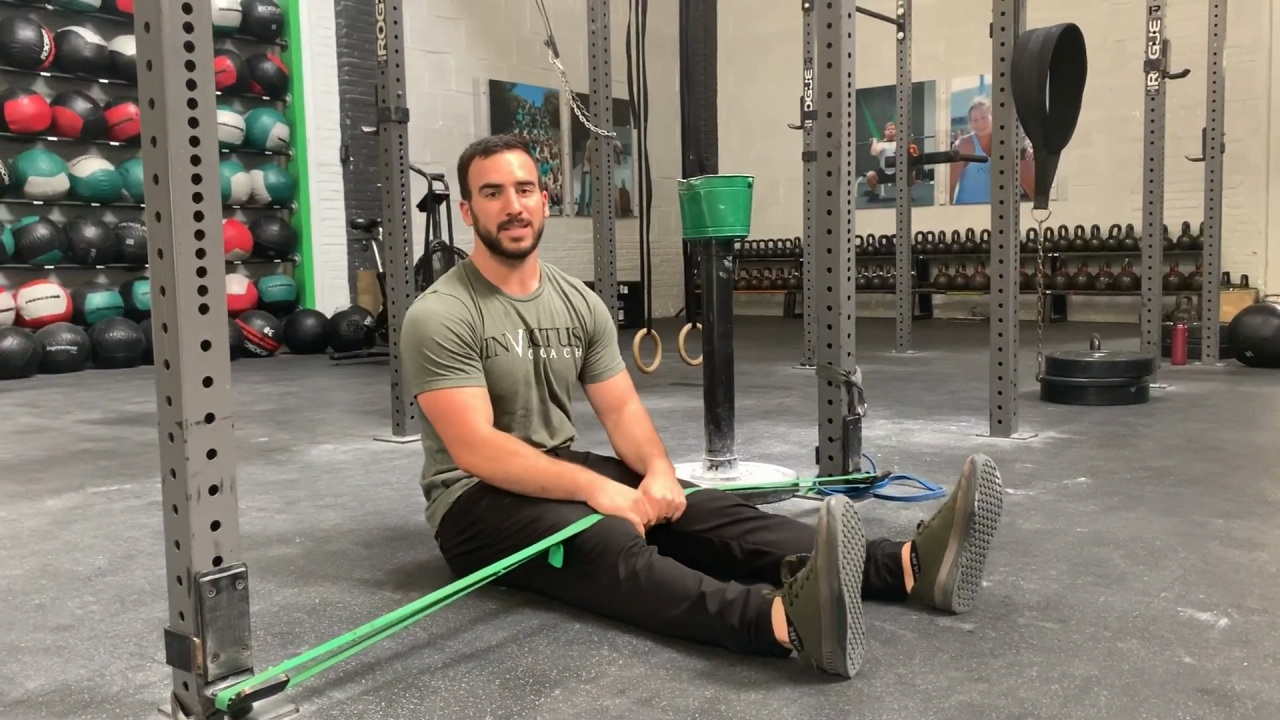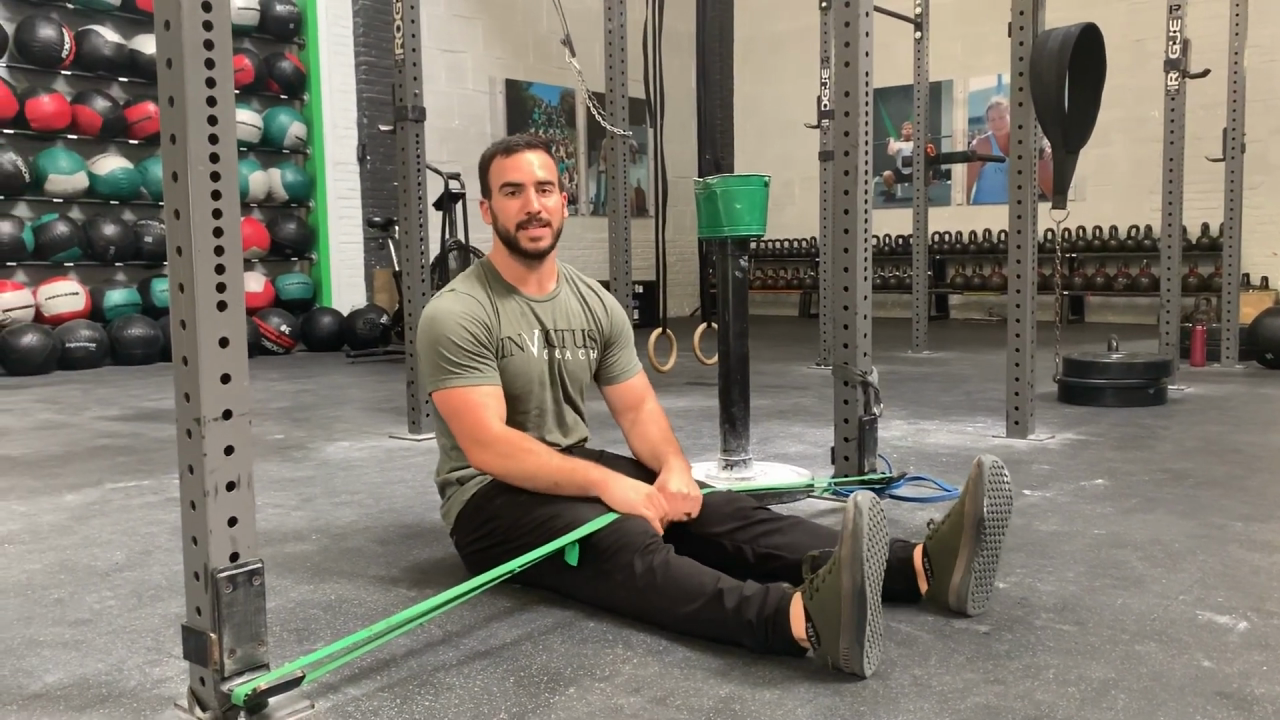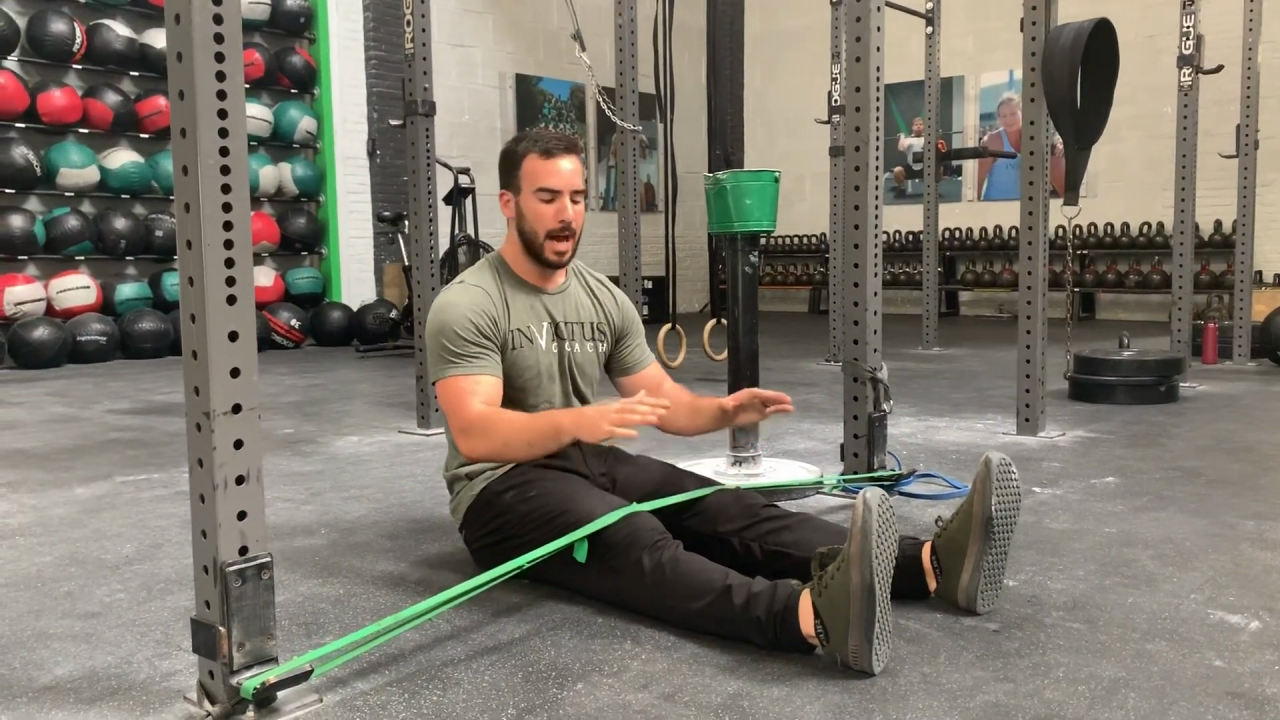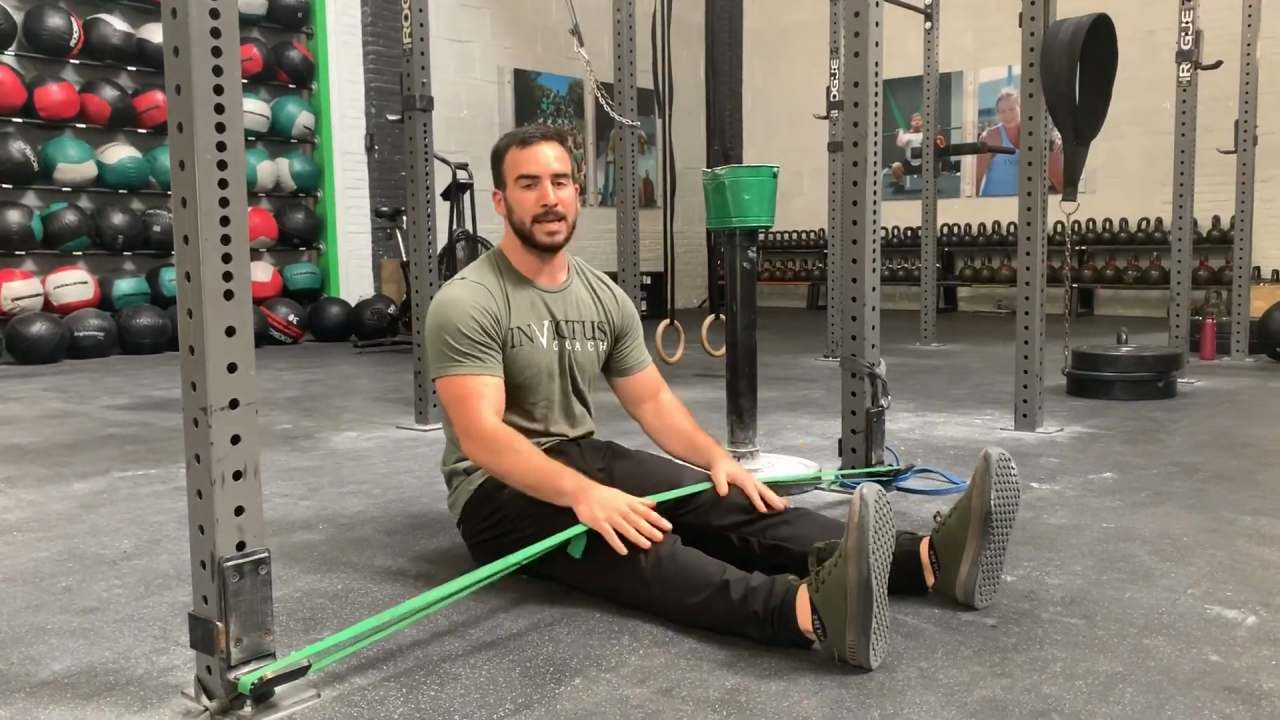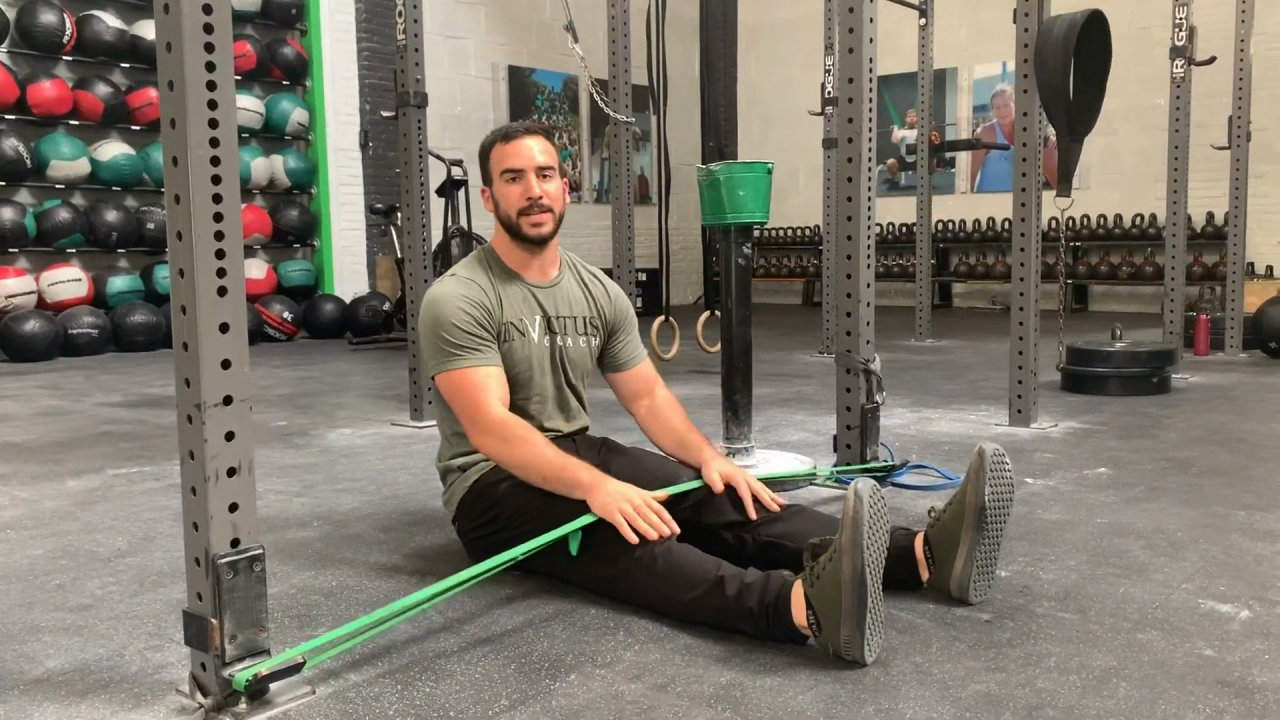
dt=0.4s
person 1, frame 1
left shoulder: (578, 301)
right shoulder: (440, 316)
left elbow: (620, 408)
right elbow: (476, 449)
left wrist: (657, 469)
right wrist: (593, 488)
left hip: (560, 472)
right hip: (478, 501)
left knee: (706, 513)
right knee: (613, 544)
left ankle: (907, 564)
right ankle: (784, 619)
person 1, frame 2
left shoulder: (595, 302)
right shoulder: (456, 314)
left elbow: (637, 409)
right elbow: (488, 447)
left wrist: (673, 467)
right wrist: (605, 483)
left hip: (575, 472)
right hip: (491, 499)
left knee: (719, 514)
right knee: (626, 541)
left ankle: (920, 566)
right ankle: (801, 618)
person 1, frame 3
left shoulder: (604, 298)
right shoulder: (466, 305)
left elbow: (659, 394)
right elbow: (474, 433)
left wrist: (720, 409)
right wrist: (579, 421)
left hip: (587, 463)
right hip: (502, 490)
left knee: (726, 511)
right knee: (634, 539)
left ankle: (928, 563)
right ankle: (811, 615)
person 1, frame 4
left shoulder: (604, 296)
right shoulder: (467, 303)
left elbow: (651, 399)
right elbow: (480, 435)
left wrist: (716, 456)
right wrist: (583, 496)
left hip: (585, 455)
right hip: (501, 490)
left knee: (724, 505)
right knee: (637, 541)
left ankle: (927, 559)
right ankle: (807, 611)
person 1, frame 5
left shoulder: (597, 290)
right shoulder: (458, 299)
left elbow: (647, 395)
right elbow: (491, 427)
left wrist: (708, 456)
right wrist: (597, 487)
left hip: (577, 453)
right hip: (492, 484)
left knee: (714, 502)
right knee: (627, 532)
left ankle: (921, 554)
right ankle: (801, 605)
